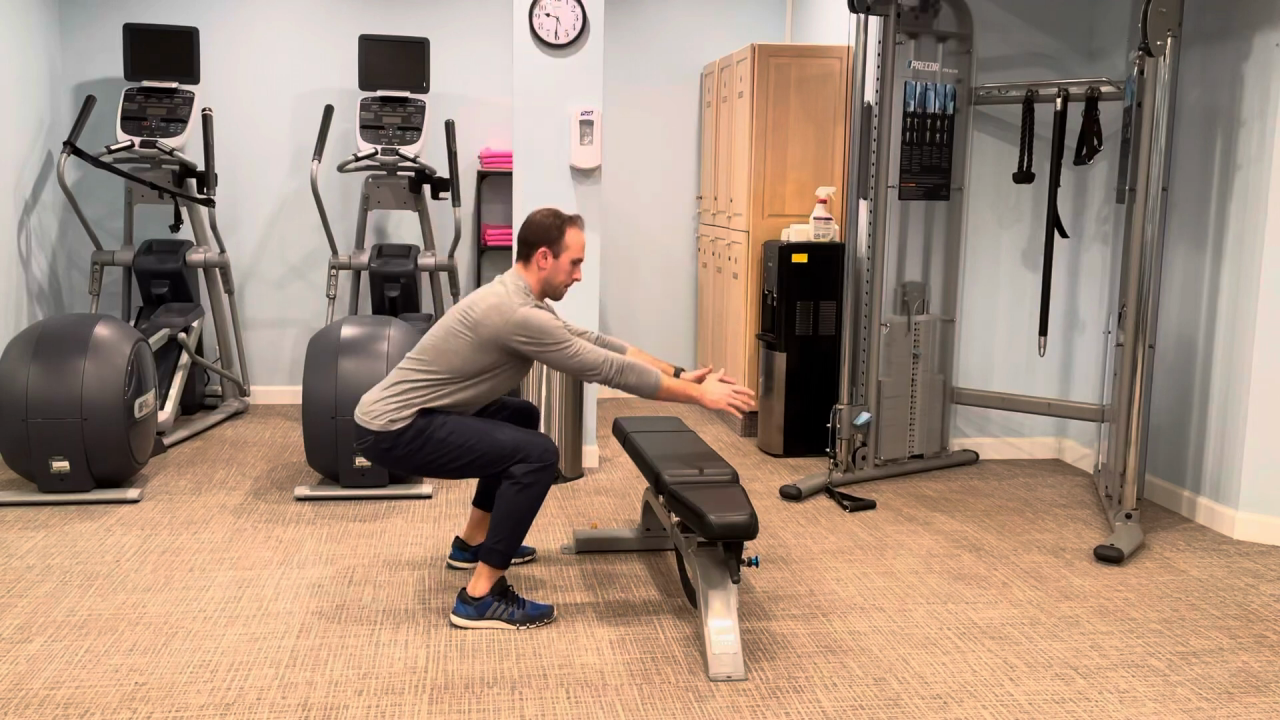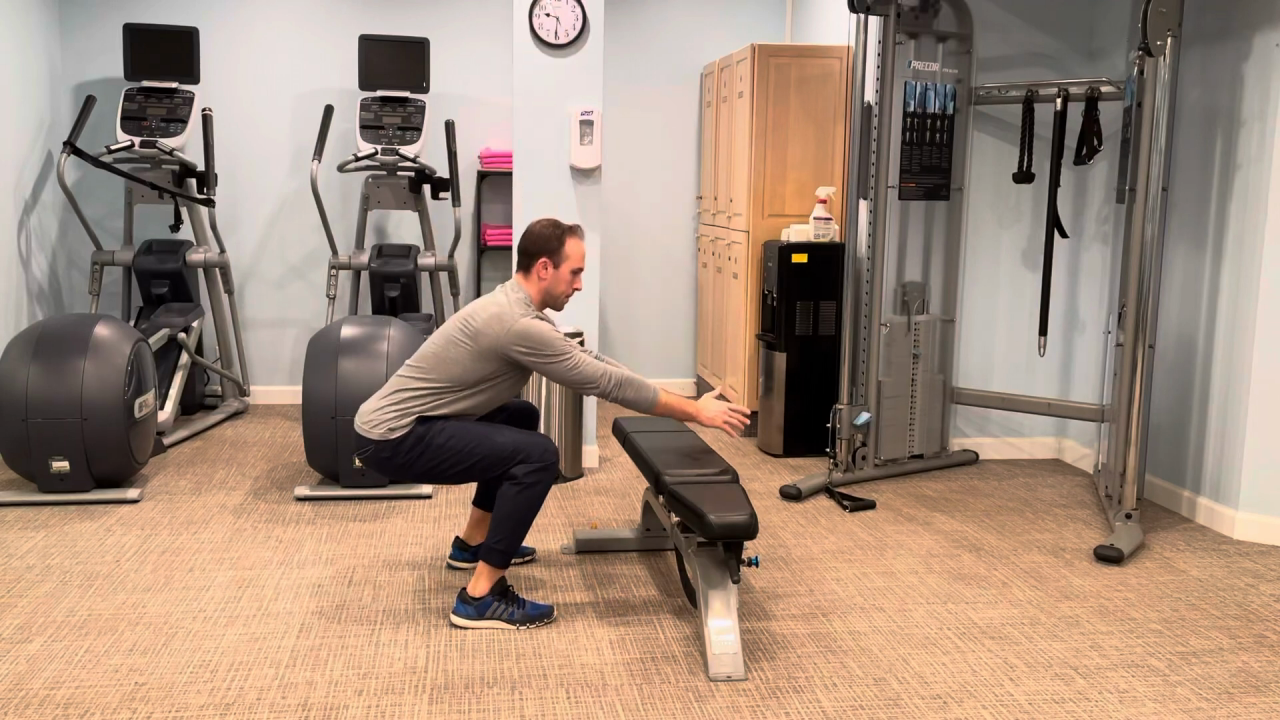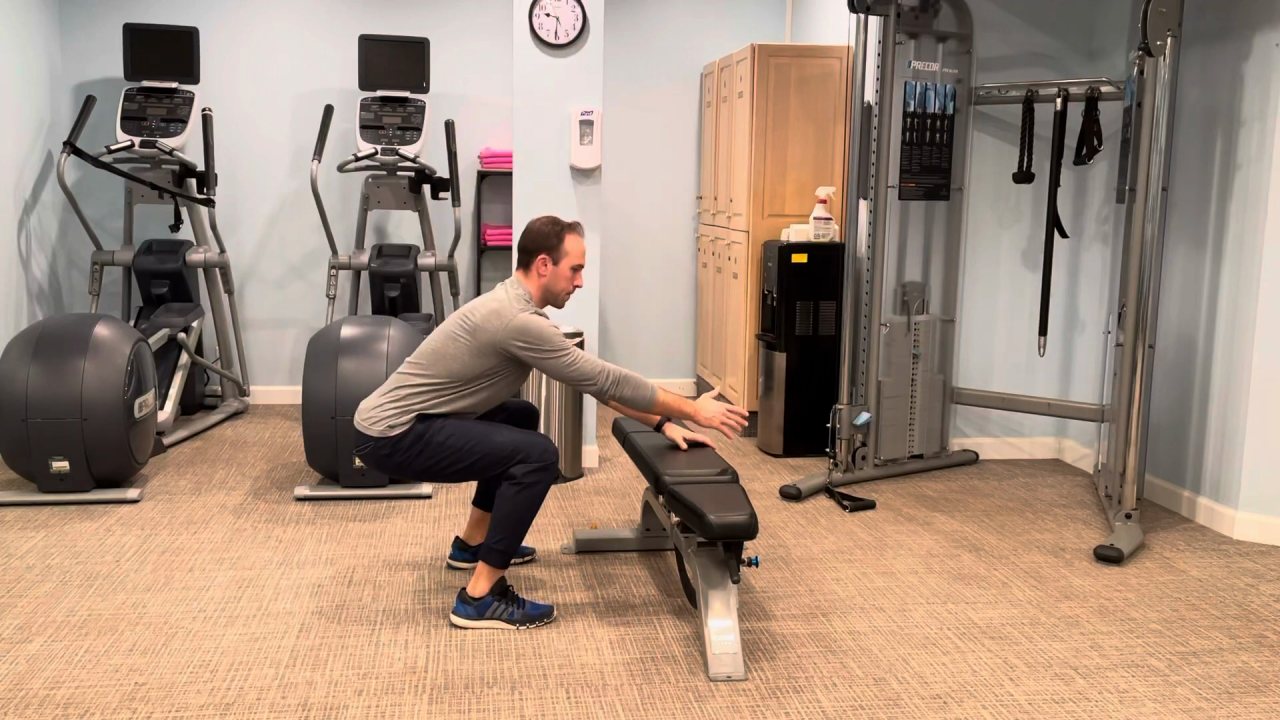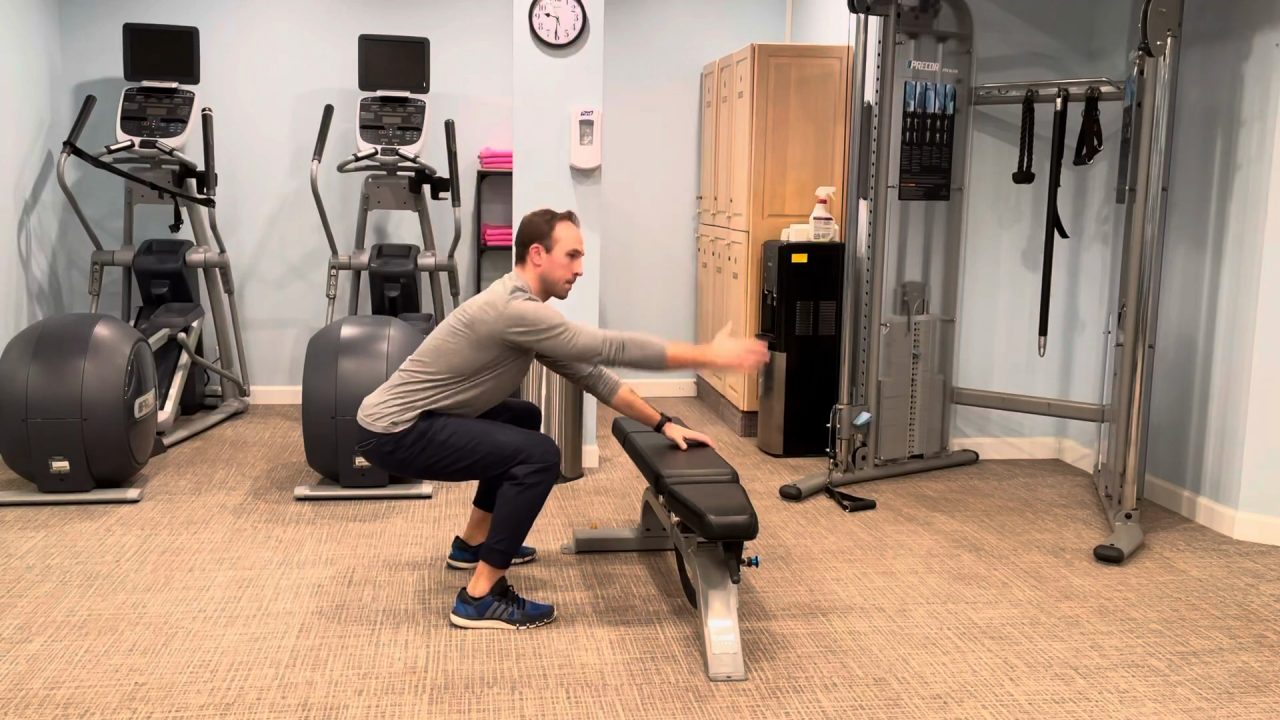
dt=0.2s
person 1, frame 1
left shoulder: (517, 299)
right shoulder: (517, 316)
left elbow: (594, 344)
right elbow: (607, 371)
left wrist: (679, 374)
right wrist: (699, 395)
left hip: (402, 415)
right hip: (392, 430)
left knee: (520, 419)
right knee: (536, 455)
left ankle: (474, 541)
right ankle: (480, 597)
person 1, frame 2
left shoulder: (517, 308)
right shoulder: (518, 325)
left elbow: (591, 363)
right elbow: (606, 383)
left wrist: (678, 404)
right wrist: (695, 410)
left hip: (398, 422)
right hip: (390, 439)
left knee: (520, 418)
right knee: (537, 454)
left ankle: (473, 542)
right ankle: (480, 597)
person 1, frame 3
left shoulder: (517, 310)
right shoulder: (517, 322)
left elbow: (591, 378)
right elbow: (605, 379)
left wrist: (663, 422)
right wrist: (693, 410)
left hip: (404, 419)
right hip: (390, 436)
left knee: (521, 419)
right knee: (536, 455)
left ankle: (473, 542)
right ankle: (480, 597)
person 1, frame 4
left shoulder: (525, 310)
right shoulder: (515, 311)
left elbow: (590, 371)
right elbow: (613, 348)
left wrist: (662, 423)
right wrist: (709, 355)
left hip: (410, 418)
right hip: (392, 433)
left knee: (523, 420)
right knee: (538, 456)
left ankle: (473, 542)
right ankle: (481, 597)
